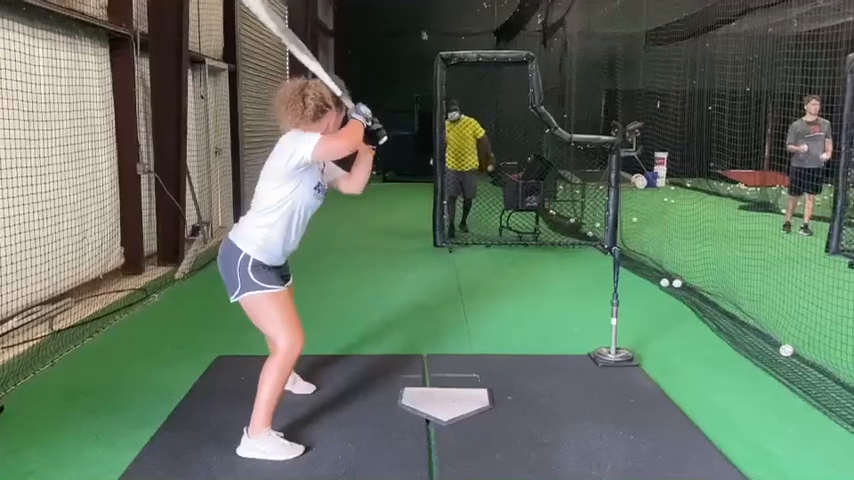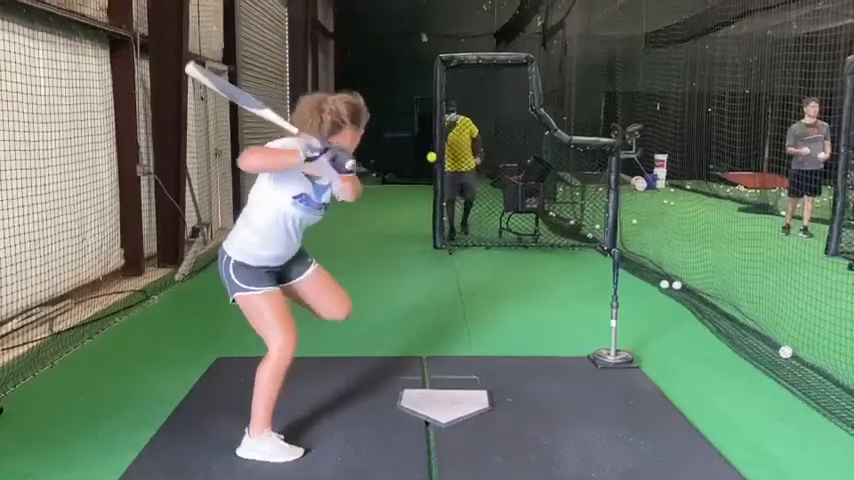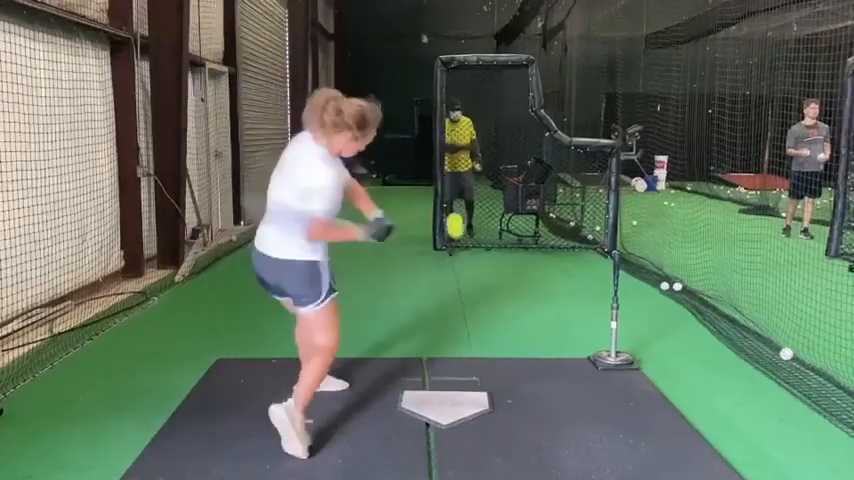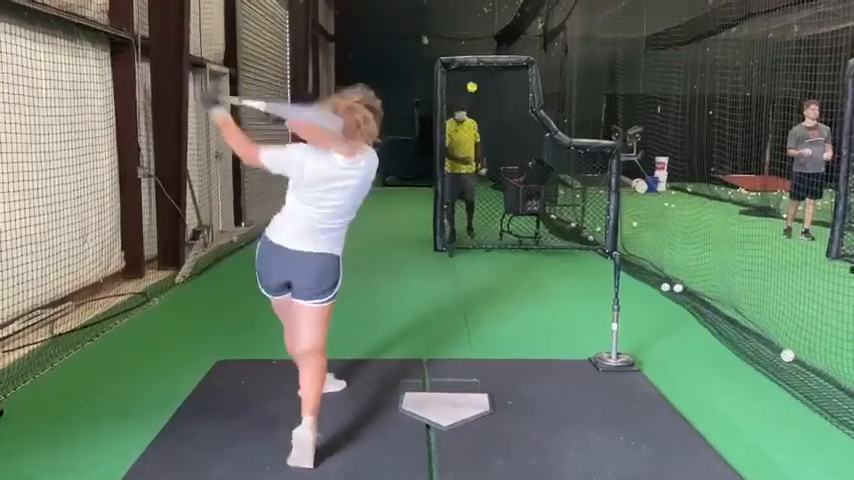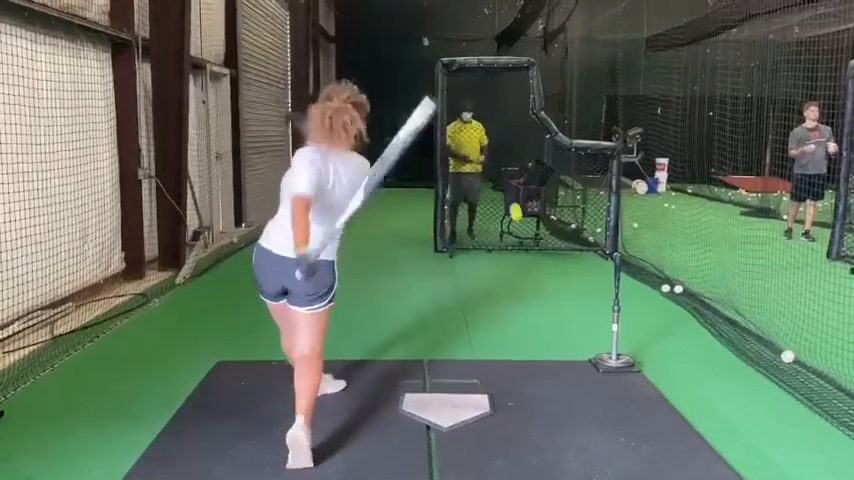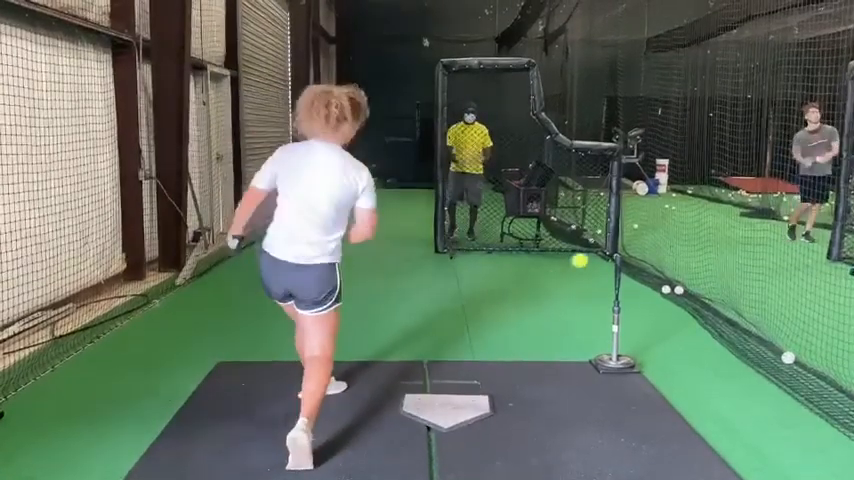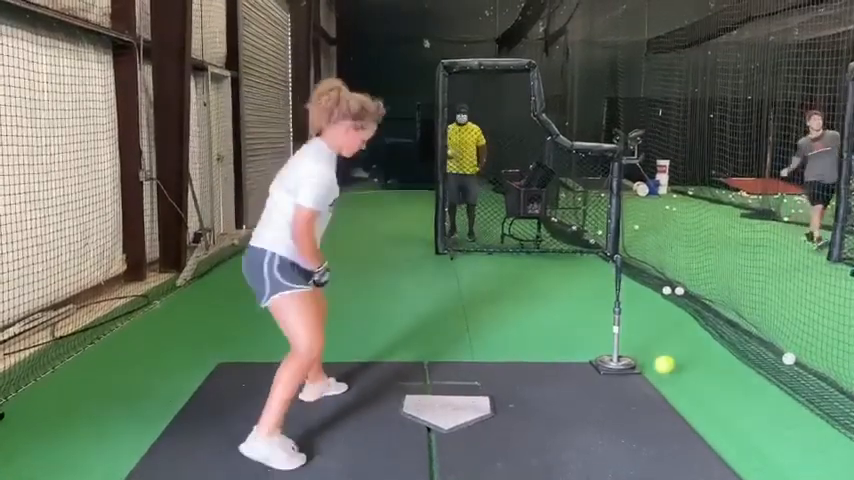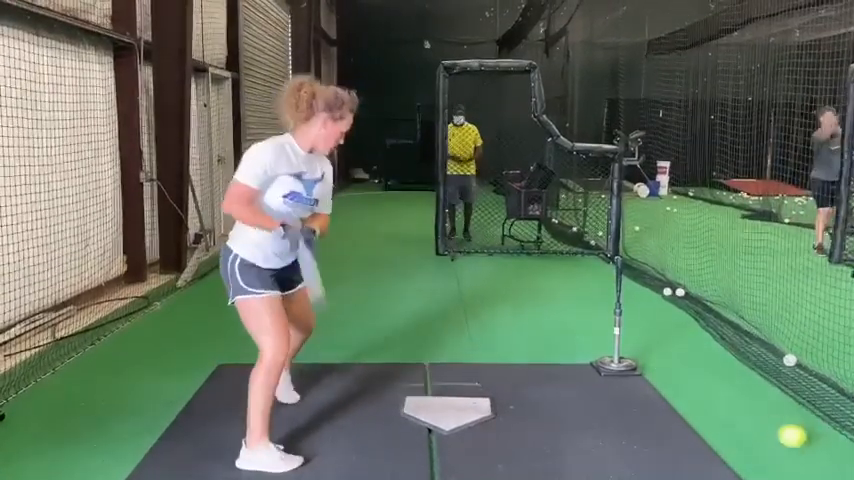
dt=0.4s
person 1, frame 1
left shoulder: (315, 158)
right shoulder: (296, 143)
left elbow: (354, 185)
right elbow: (344, 143)
left wrist: (369, 143)
right wrist: (359, 118)
left hip: (268, 257)
right hip: (246, 258)
left knee: (283, 327)
right knee: (290, 341)
left ankle: (283, 375)
right ankle: (256, 436)
person 1, frame 2
left shoulder: (330, 163)
right shoulder: (290, 149)
left elbow: (350, 194)
right elbow: (247, 160)
left wrist: (345, 169)
right wrist: (305, 153)
left hip: (287, 257)
right hip: (245, 261)
left knee: (339, 310)
right knee: (283, 344)
right ankle: (257, 437)
person 1, frame 3
left shoulder: (307, 142)
right shoulder: (310, 162)
left elbow: (349, 184)
right elbow: (314, 233)
left wrist: (373, 212)
right wrist: (363, 232)
left hip: (268, 256)
right hip: (299, 263)
left knee: (312, 322)
right knee: (324, 344)
left ankle: (315, 377)
right ankle: (294, 410)
person 1, frame 4
left shoulder: (306, 158)
right shoulder: (368, 161)
left elbow: (250, 154)
left wrist: (218, 111)
right wrist: (298, 122)
left hip: (274, 252)
right hip: (319, 263)
left knee: (296, 329)
right knee: (312, 348)
left ankle: (314, 381)
right ankle: (307, 426)
person 1, frame 5
left shoulder: (308, 158)
right shoulder: (361, 167)
left elbow: (300, 206)
left wrist: (301, 250)
left hip: (271, 257)
right hip: (317, 269)
left knee: (291, 333)
right knee: (308, 350)
left ankle: (313, 381)
right ankle: (301, 425)
person 1, frame 6
left shoulder: (286, 155)
right shoulder: (358, 173)
left elbow: (250, 200)
right elbow: (365, 232)
left wrist: (234, 233)
left hip: (274, 262)
right hip: (318, 271)
left knee: (307, 327)
right knee: (319, 354)
left ankle: (317, 383)
right ankle: (303, 427)
person 1, frame 7
left shoulder: (315, 154)
right shoulder: (320, 168)
right elbow: (301, 231)
right wrist: (318, 267)
left hip: (276, 256)
right hip: (273, 261)
left knee: (315, 317)
right knee: (308, 344)
left ankle: (315, 381)
right ankle: (265, 433)
person 1, frame 8
left shoulder: (322, 166)
right shoulder: (268, 152)
left elbow: (321, 216)
right elbow: (233, 204)
left wrist: (311, 228)
right wrist: (281, 227)
left hip: (284, 261)
right hip: (248, 262)
left knee: (305, 324)
right knee: (274, 349)
left ankle: (278, 376)
right ankle: (255, 447)
person 2, frame 1
left shoulder: (825, 124)
right shoulder: (796, 125)
left elbow: (828, 141)
right elbow: (789, 146)
left wrist: (828, 153)
right wrist: (798, 148)
left hip: (816, 166)
right hip: (799, 166)
left knee: (811, 196)
right knee: (794, 196)
left ankle: (805, 225)
right ankle: (787, 222)
person 2, frame 2
left shoulder: (824, 126)
right shoulder: (795, 128)
left elbow: (827, 144)
right elbow: (788, 149)
left wrist: (827, 154)
right wrist: (799, 151)
left hip: (815, 168)
right hip: (798, 168)
left knee: (810, 198)
right knee: (793, 198)
left ankle: (805, 227)
right ankle: (787, 224)
person 2, frame 3
left shoulder: (824, 128)
right shoulder: (795, 129)
left elbow: (827, 145)
right elbow: (788, 150)
left wrist: (826, 155)
right wrist: (799, 152)
left hip: (816, 170)
right hip: (799, 170)
left knee: (810, 200)
right knee: (794, 200)
left ankle: (805, 229)
right ankle: (787, 226)
person 2, frame 4
left shoulder: (825, 130)
right shoulder: (796, 130)
left elbow: (828, 147)
right elbow: (789, 151)
left wrist: (829, 154)
right wrist: (800, 152)
left hip: (818, 171)
right hip: (800, 171)
left knee: (811, 201)
right knee: (795, 201)
left ankle: (806, 230)
right ankle: (788, 227)
person 2, frame 5
left shoulder: (826, 130)
right shoulder: (797, 132)
left elbow: (831, 148)
right elbow: (791, 152)
left wrist: (833, 149)
right wrist: (802, 150)
left hip: (819, 173)
right hip: (801, 172)
left knee: (812, 202)
right knee: (796, 202)
left ankle: (806, 231)
right ankle: (789, 228)
person 2, frame 6
left shoulder: (830, 130)
right shoulder: (800, 136)
left elbow: (836, 149)
right elbow: (796, 156)
left wrist: (827, 156)
right wrist: (803, 160)
left hip: (824, 175)
right hip: (807, 175)
left knee: (817, 205)
right knee: (806, 204)
left ankle: (807, 232)
right ankle: (792, 225)
person 2, frame 7
left shoulder: (834, 136)
right shoulder: (803, 143)
right elbow: (797, 158)
right wrist: (788, 169)
left hip: (830, 181)
right hip: (813, 180)
left knee: (821, 209)
right knee: (817, 207)
left ankle: (810, 233)
right ankle: (817, 238)
person 2, frame 8
left shoulder: (841, 133)
right shoulder: (817, 136)
right elbow: (825, 135)
right wrist: (830, 125)
left hip: (837, 179)
right hip: (820, 179)
left knee: (835, 209)
right knee: (823, 210)
right ankle: (818, 243)
person 3, frame 1
left shoulder: (471, 122)
right shoulder: (445, 126)
left elbow: (483, 139)
left wrist: (489, 158)
left hip: (469, 167)
right hip: (451, 167)
left knee: (468, 197)
right knee: (451, 197)
left ankle: (463, 222)
right ankle: (451, 225)
person 3, frame 2
left shoulder: (467, 122)
right shoulder: (443, 127)
left elbow: (476, 138)
left wrist: (477, 154)
right wrist: (449, 128)
left hip: (468, 167)
right hip: (450, 169)
left knee: (469, 198)
right knee: (450, 199)
left ankle: (464, 222)
right ankle: (451, 228)
person 3, frame 3
left shoulder: (467, 122)
right shoulder: (444, 126)
left elbow: (473, 140)
right elbow: (447, 148)
left wrist: (477, 159)
right wrist: (463, 147)
left hip: (466, 168)
right hip: (449, 170)
left knee: (469, 199)
right knee: (448, 200)
left ankle: (469, 224)
person 3, frame 4
left shoulder: (472, 124)
right shoulder: (447, 127)
left elbow: (477, 145)
right elbow: (444, 150)
left wrist: (480, 163)
right wrist: (459, 159)
left hip: (470, 170)
right hip: (452, 171)
left knee: (470, 200)
right knee: (450, 202)
left ankle: (470, 226)
right ankle: (452, 230)
person 3, frame 5
left shoulder: (479, 127)
right shoulder: (451, 128)
left elbow: (484, 145)
right elbow: (447, 148)
left wrist: (483, 156)
right wrist: (460, 156)
left hip: (474, 170)
right hip: (456, 170)
left knee: (473, 201)
right knee: (454, 202)
left ankle: (470, 228)
right ankle: (452, 231)
person 3, frame 6
left shoulder: (483, 130)
right shoulder: (454, 129)
left elbow: (488, 149)
right elbow: (448, 148)
left wrist: (484, 158)
right wrist: (452, 157)
left hip: (475, 172)
right hip: (456, 170)
left knee: (474, 203)
right knee: (452, 200)
left ankle: (471, 229)
right ankle: (452, 225)
person 3, frame 7
left shoulder: (475, 129)
right shoulder: (448, 130)
left elbow: (482, 147)
left wrist: (481, 163)
right wrist: (446, 154)
left hip: (470, 171)
right hip: (453, 171)
left knee: (471, 202)
right knee: (451, 201)
left ankle: (471, 230)
right ankle: (452, 227)
person 3, frame 8
left shoulder: (473, 130)
right shoulder: (447, 130)
left elbow: (479, 147)
left wrist: (474, 157)
right wrist: (450, 156)
left hip: (469, 171)
right hip: (451, 172)
left knee: (468, 202)
right knee: (451, 202)
left ankle: (466, 229)
right ankle: (452, 228)
